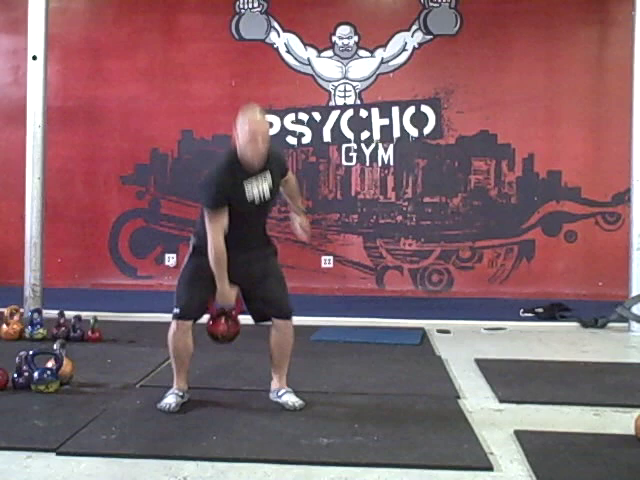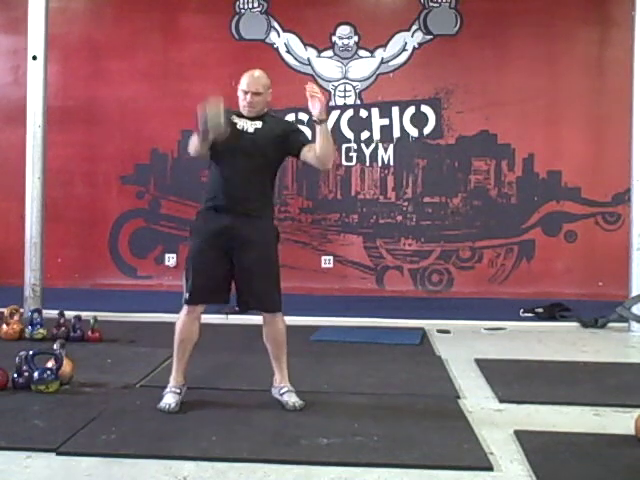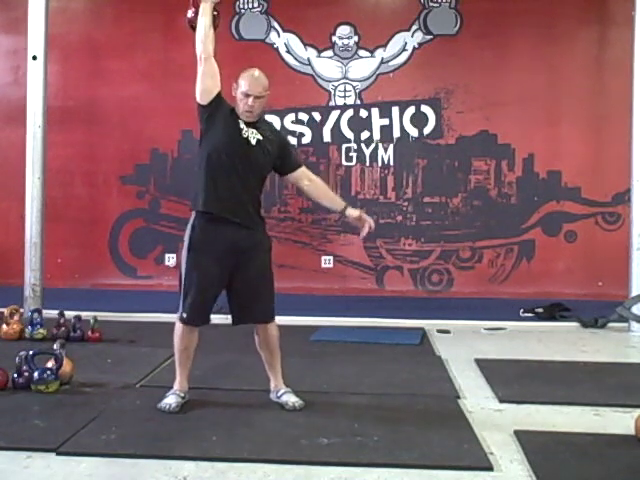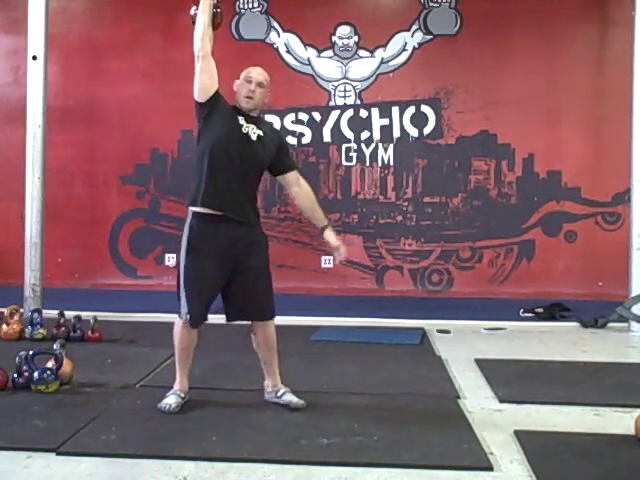
dt=0.7s
person 1, frame 1
left shoulder: (275, 159)
right shoulder: (219, 177)
left elbow: (287, 181)
right elbow: (215, 238)
left wrist: (297, 212)
right wrist: (222, 286)
left hip: (257, 251)
right hip: (210, 253)
left knee: (282, 317)
right knee: (181, 320)
left ankle: (279, 385)
right ankle: (179, 386)
person 1, frame 2
left shoulder: (282, 129)
right shoulder: (221, 117)
left elbow: (323, 161)
right elbow: (195, 148)
left wrist: (320, 119)
right wrist: (206, 133)
left hip: (257, 228)
right hip: (213, 224)
left knee: (271, 309)
right knee: (193, 305)
left ankle: (281, 383)
right ankle: (176, 384)
person 1, frame 3
left shoulder: (273, 139)
right shoulder: (215, 114)
left elbow: (307, 180)
right elbow: (204, 56)
left wrist: (345, 208)
left hip: (251, 236)
right hip: (207, 230)
left knee: (263, 316)
right knee: (189, 314)
left ankle: (278, 386)
right ankle: (180, 387)
person 1, frame 4
left shoulder: (271, 138)
right shoulder: (214, 111)
left elbow: (296, 185)
right elbow: (202, 55)
left wrist: (326, 228)
left hip: (248, 233)
right hip: (205, 228)
left knee: (261, 314)
right knee: (189, 312)
left ankle: (274, 385)
right ankle: (180, 386)
